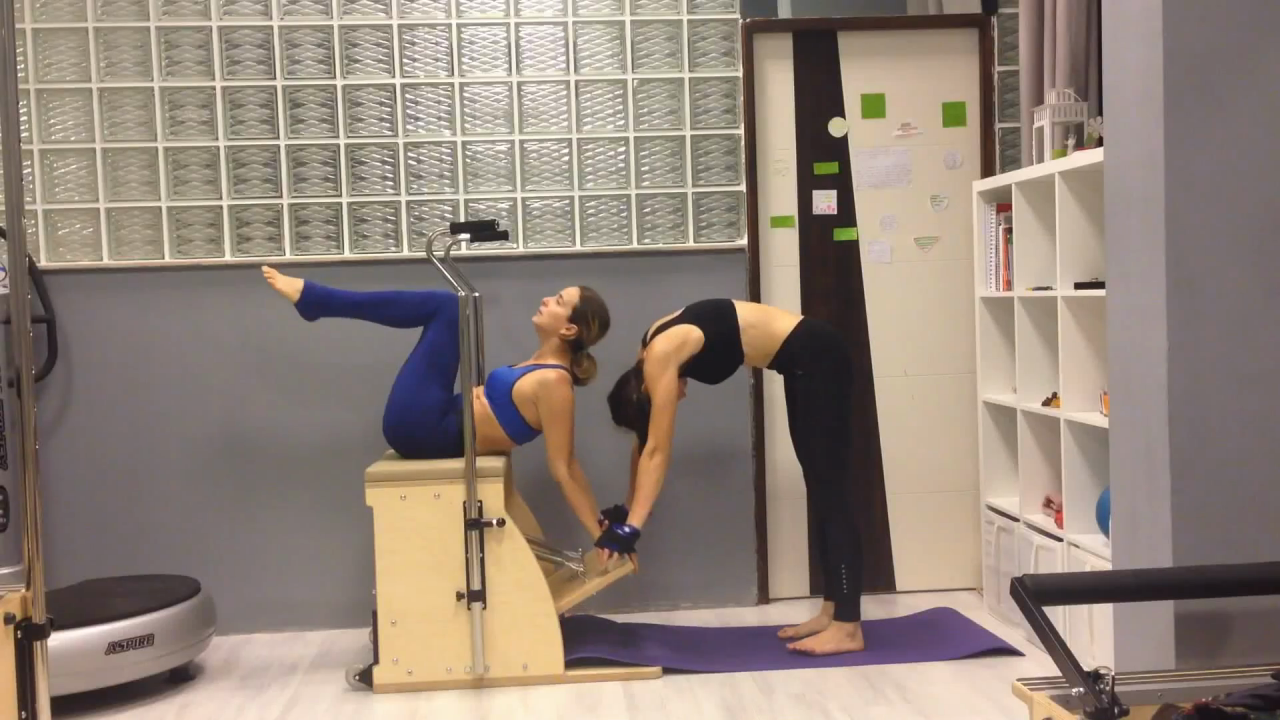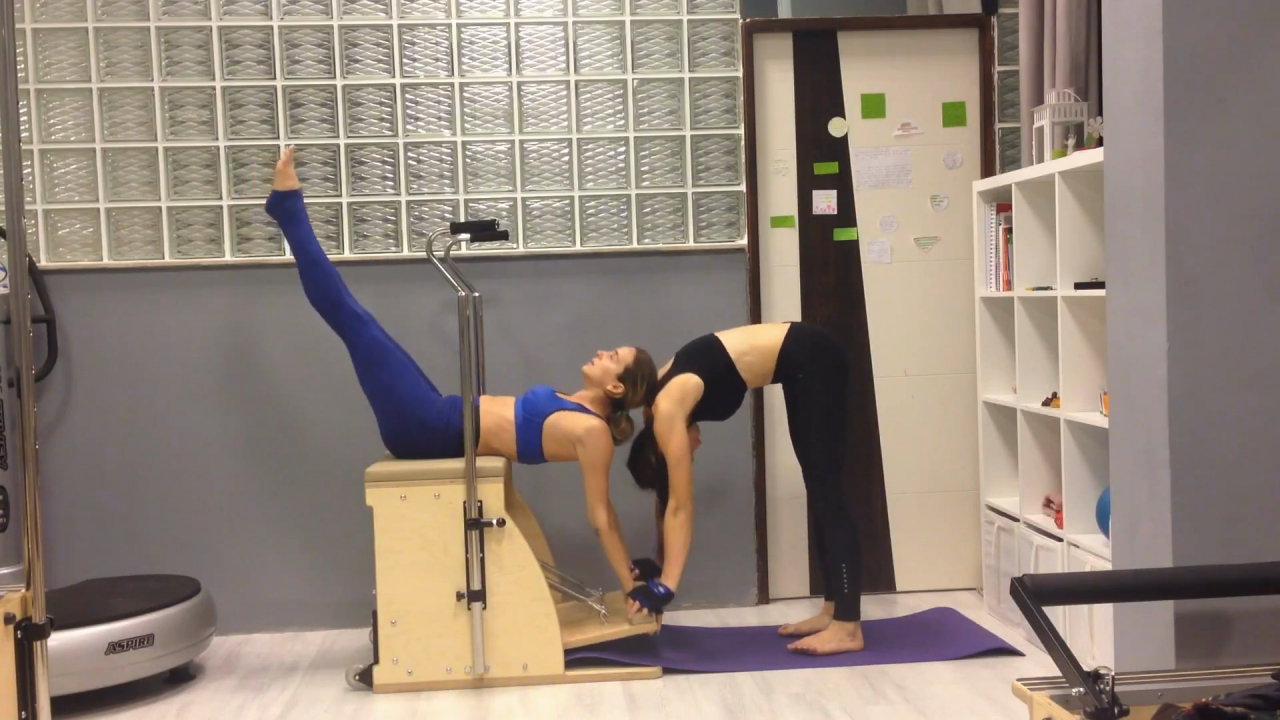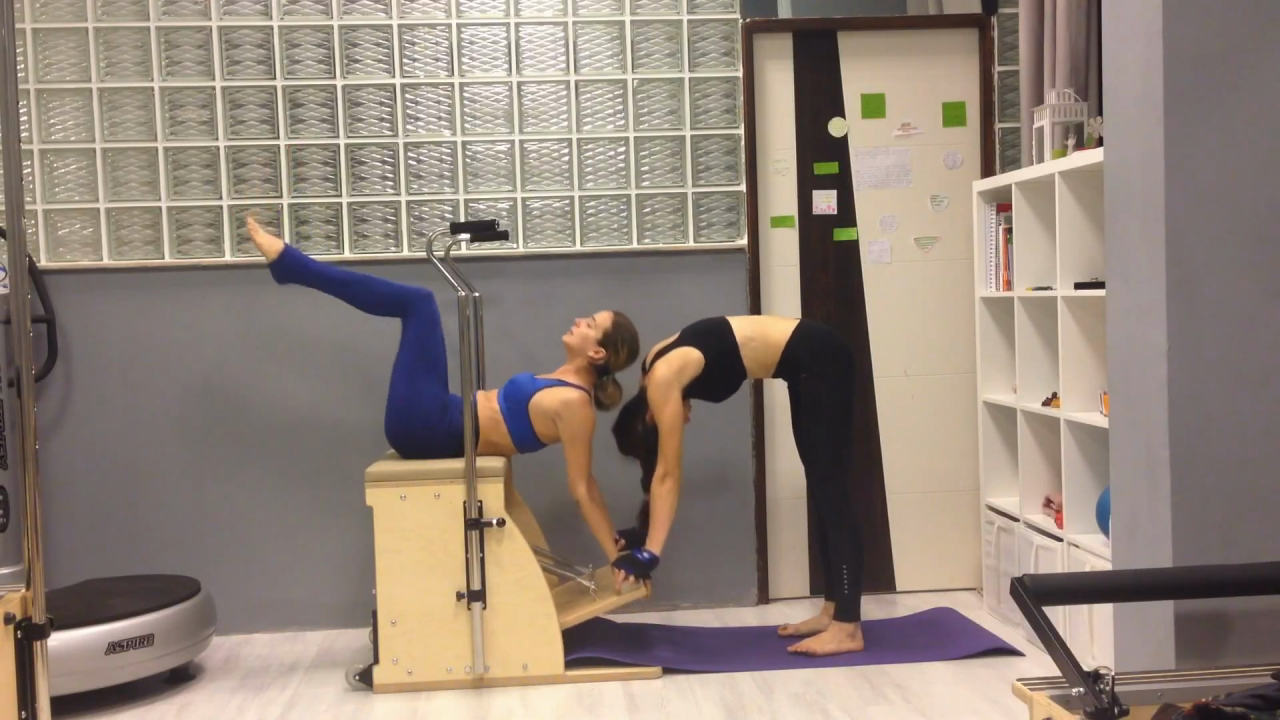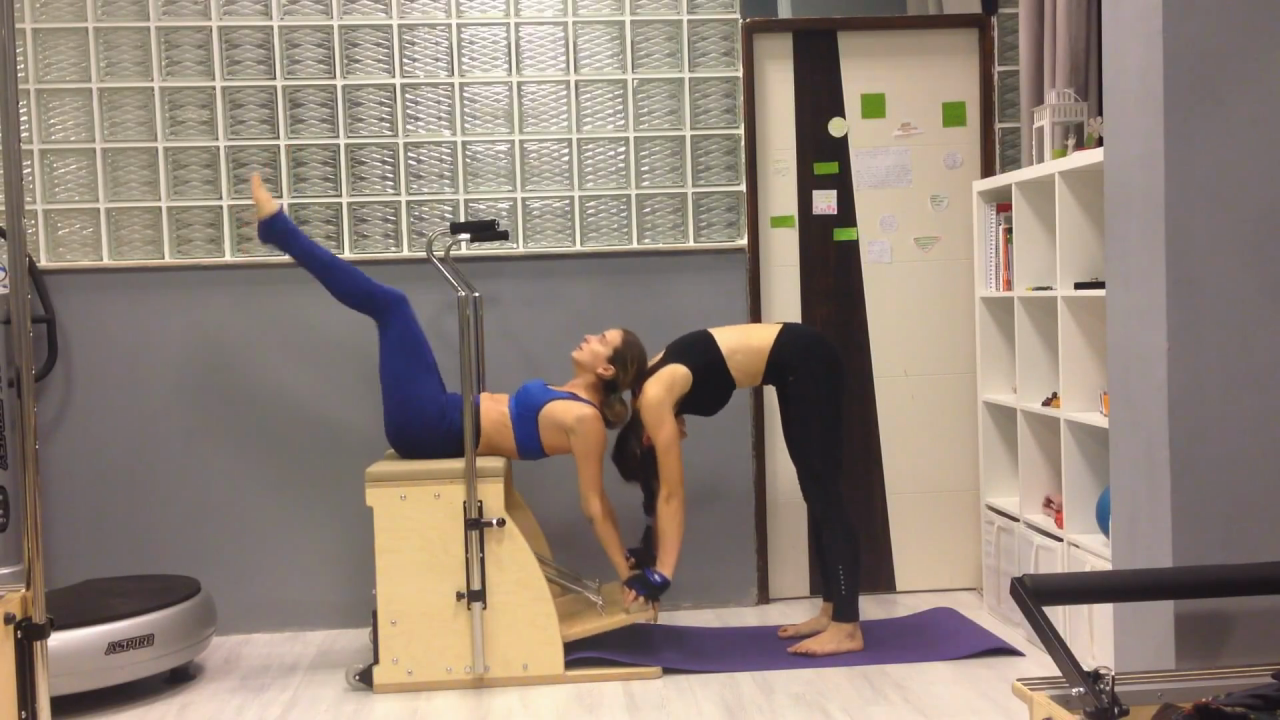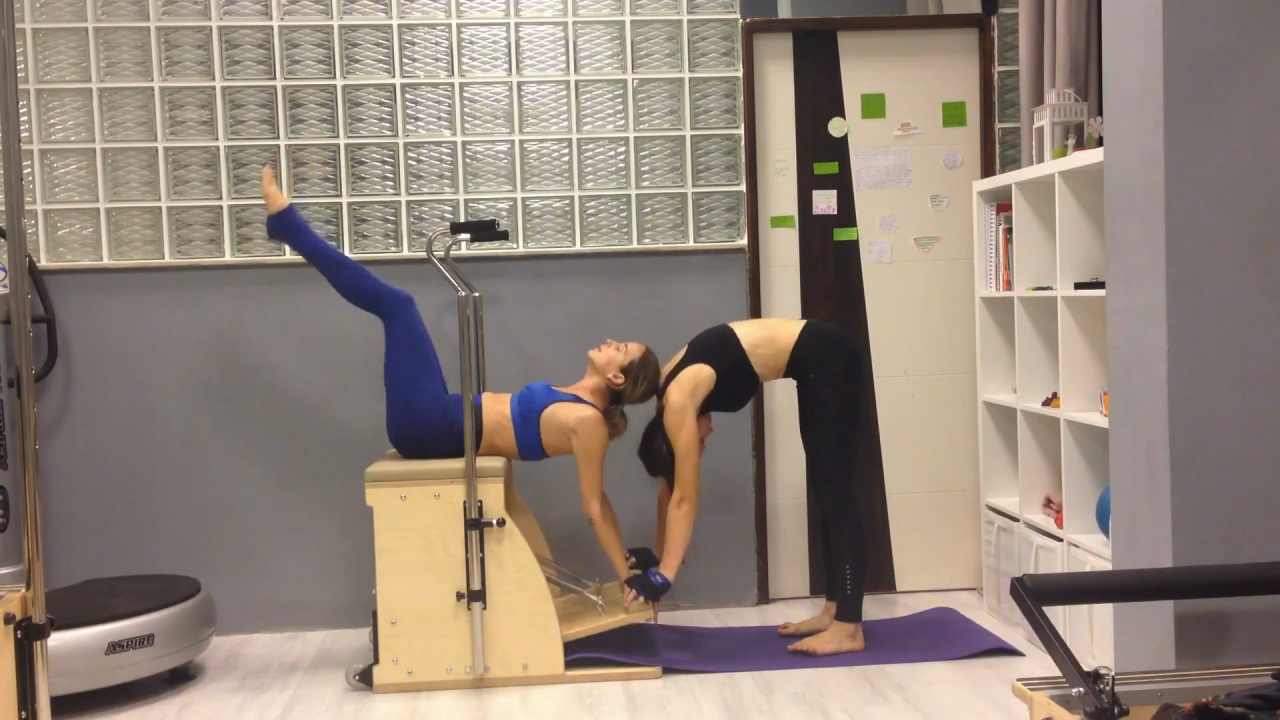
dt=1s
person 1, frame 1
left shoulder: (553, 383)
right shoulder: (543, 366)
left elbow: (564, 469)
left wrist: (601, 536)
left hip: (421, 431)
right hip: (432, 428)
left knee: (446, 307)
right knee: (444, 306)
left ankle: (312, 297)
right ankle: (313, 296)
person 1, frame 2
left shoulder: (592, 432)
right shoulder: (578, 409)
left elbow: (601, 517)
left wrist: (632, 587)
left hip: (432, 433)
right hip: (440, 421)
left knee: (354, 322)
right knee: (356, 321)
left ankle: (289, 205)
person 1, frame 3
left shoulder: (574, 405)
right shoulder: (563, 385)
left elbow: (583, 490)
left wrist: (618, 556)
left hip: (425, 430)
right hip: (436, 426)
left knee: (418, 303)
right knee: (418, 305)
left ankle: (288, 261)
right ankle: (289, 262)
person 1, frame 4
left shoulder: (586, 420)
right shoulder: (573, 402)
left elbow: (595, 506)
left wrist: (628, 576)
left hip: (430, 431)
right hip: (440, 421)
left knee: (393, 305)
right knee: (390, 306)
left ankle: (278, 226)
right ankle: (279, 227)
person 1, frame 5
left shoulder: (588, 421)
right shoulder: (578, 403)
left elbow: (596, 507)
left wrist: (628, 575)
left hip: (429, 429)
right hip: (443, 423)
left knee: (395, 306)
right knee: (398, 306)
left ankle: (286, 221)
person 2, frame 1
left shoulder: (662, 354)
right shoulder: (654, 348)
left elbow: (656, 451)
right elbow: (645, 442)
left wrist: (629, 526)
right wrist: (627, 512)
left hip: (818, 358)
right hip: (805, 361)
left knee: (829, 494)
right knee: (821, 493)
left ankle: (848, 629)
right ankle: (832, 613)
person 2, frame 2
left shoulder: (667, 412)
right shoulder: (659, 404)
left elbow: (680, 508)
right elbow: (669, 499)
left wrist: (664, 587)
right wrist: (658, 566)
left hip: (816, 361)
right hip: (803, 363)
left knee: (825, 492)
right knee: (819, 491)
left ankle: (848, 628)
right ankle: (834, 611)
person 2, frame 3
left shoulder: (663, 379)
right shoulder: (657, 370)
left elbow: (668, 475)
right elbow: (662, 471)
left wrist: (648, 552)
right wrist: (641, 533)
left hip: (820, 360)
right hip: (808, 364)
left knee: (830, 493)
right knee: (822, 492)
left ankle: (848, 629)
right ankle: (834, 612)
person 2, frame 4
left shoulder: (654, 400)
right shoulder: (651, 393)
left elbow: (671, 496)
right elbow: (663, 491)
left wrist: (660, 574)
right wrist: (651, 550)
left hip: (808, 361)
right hip: (796, 363)
left knee: (823, 494)
right knee: (816, 493)
left ankle: (847, 628)
right ankle: (831, 612)
person 2, frame 5
left shoulder: (678, 401)
right shoulder: (671, 393)
left elbow: (684, 499)
right elbow: (670, 486)
left wrist: (661, 575)
right wrist: (655, 556)
left hip: (829, 359)
right hip: (816, 362)
left knee: (835, 493)
right knee: (825, 490)
left ankle: (849, 628)
right ankle: (835, 610)
